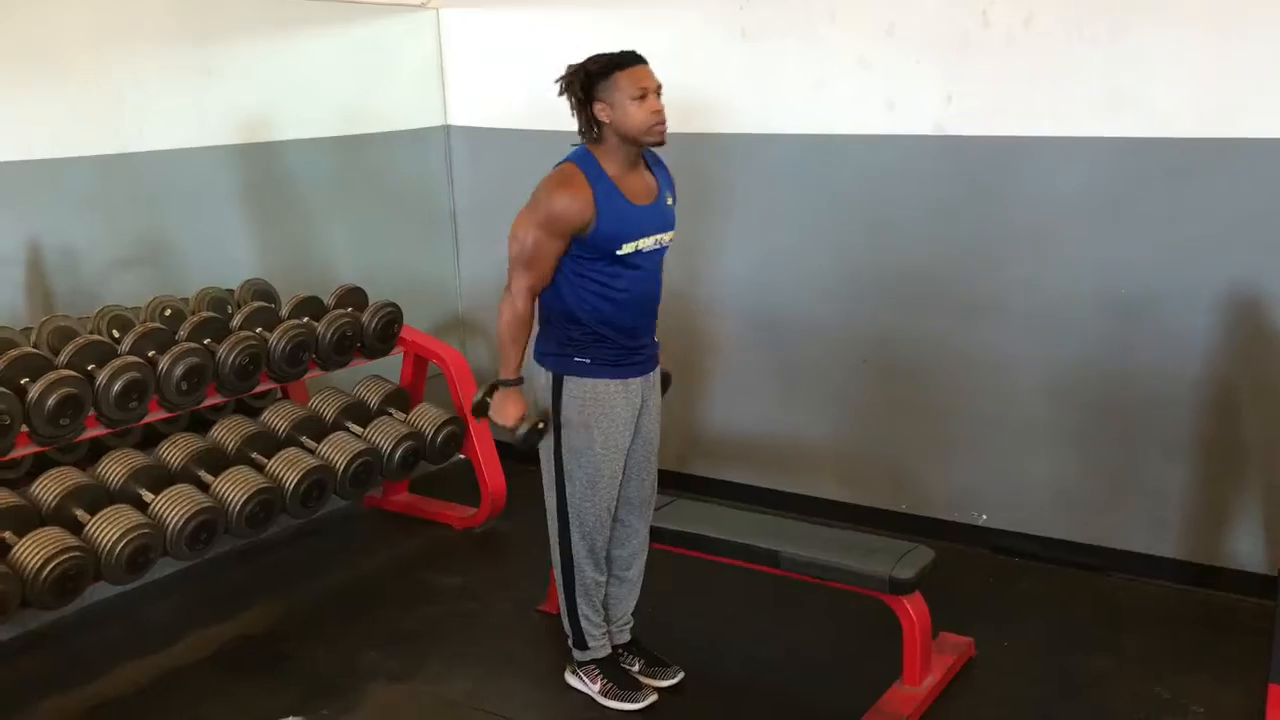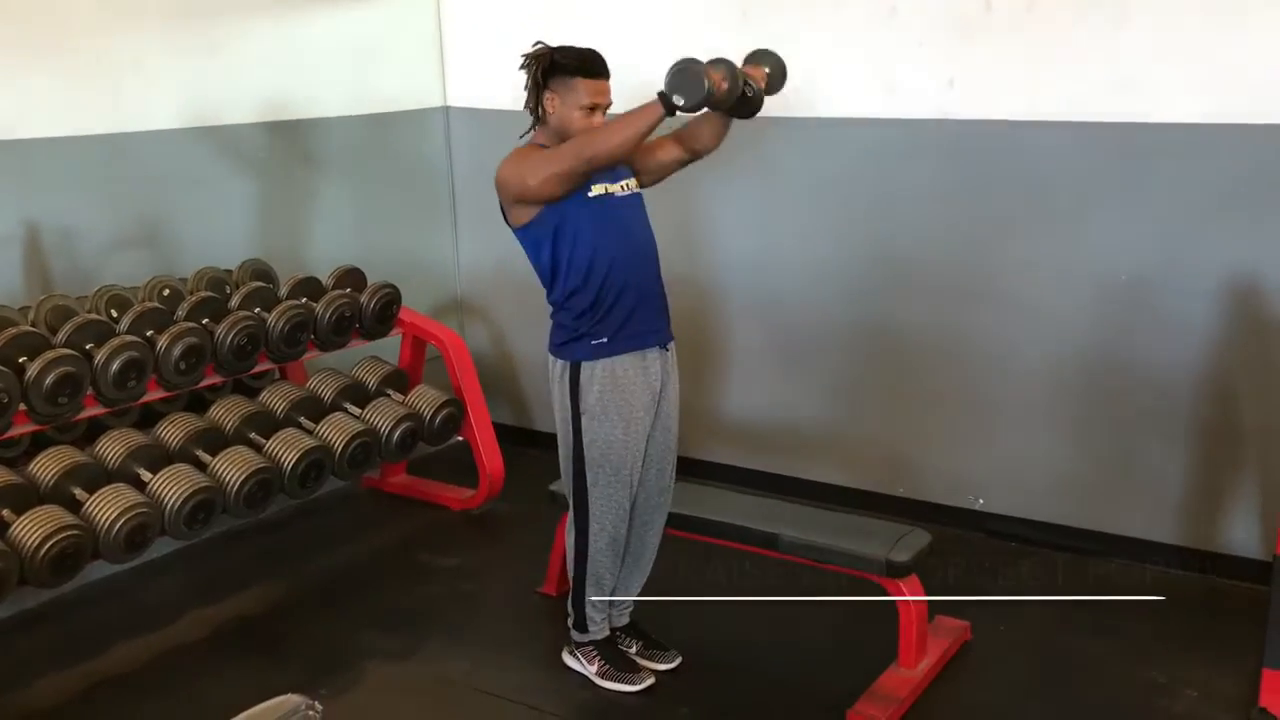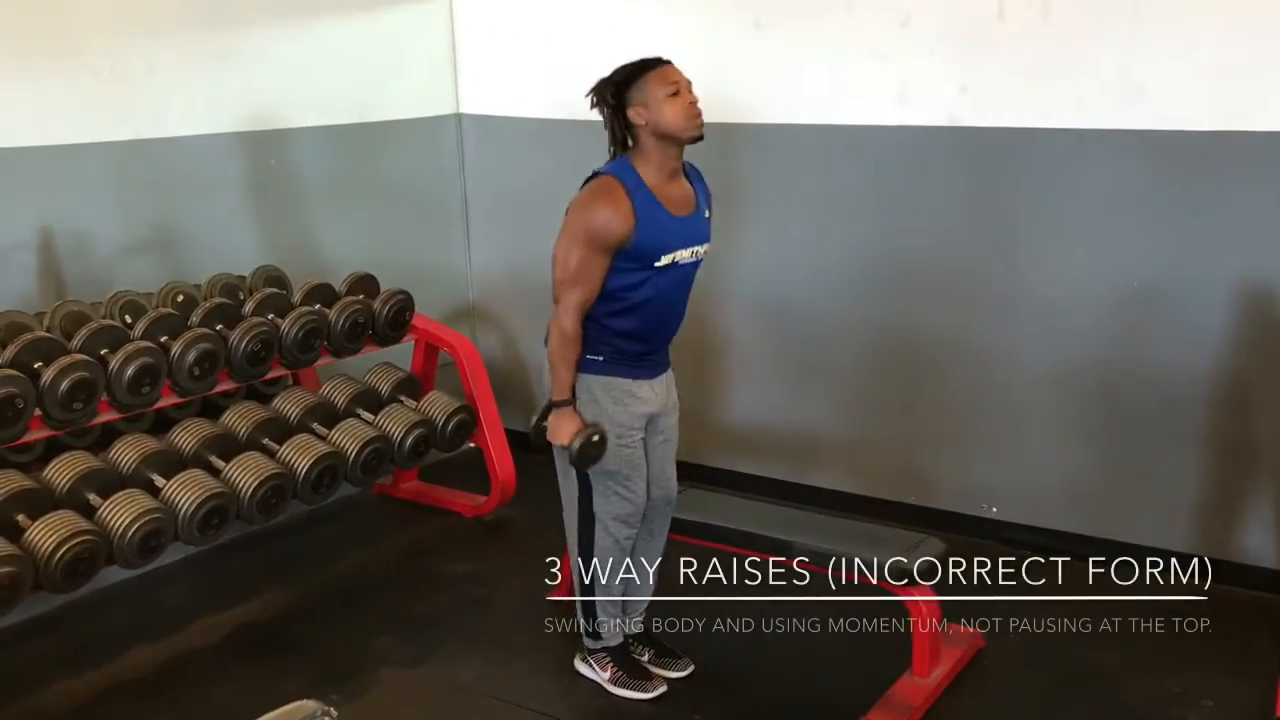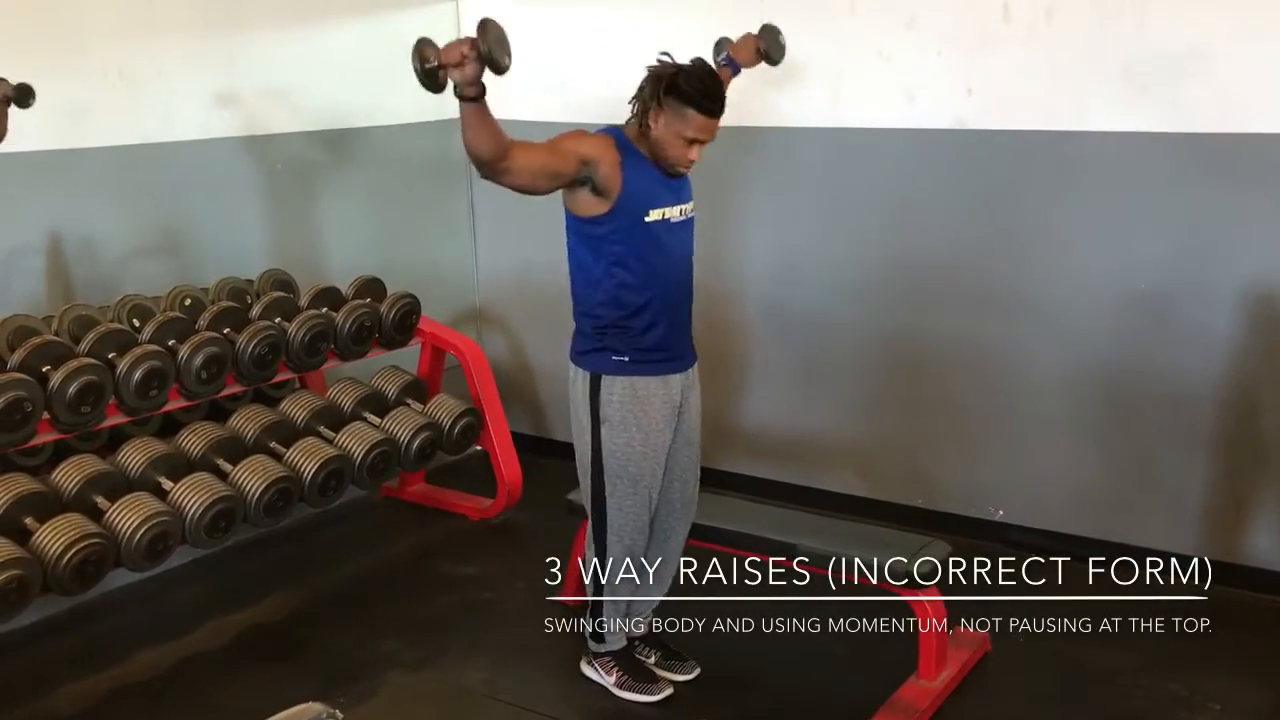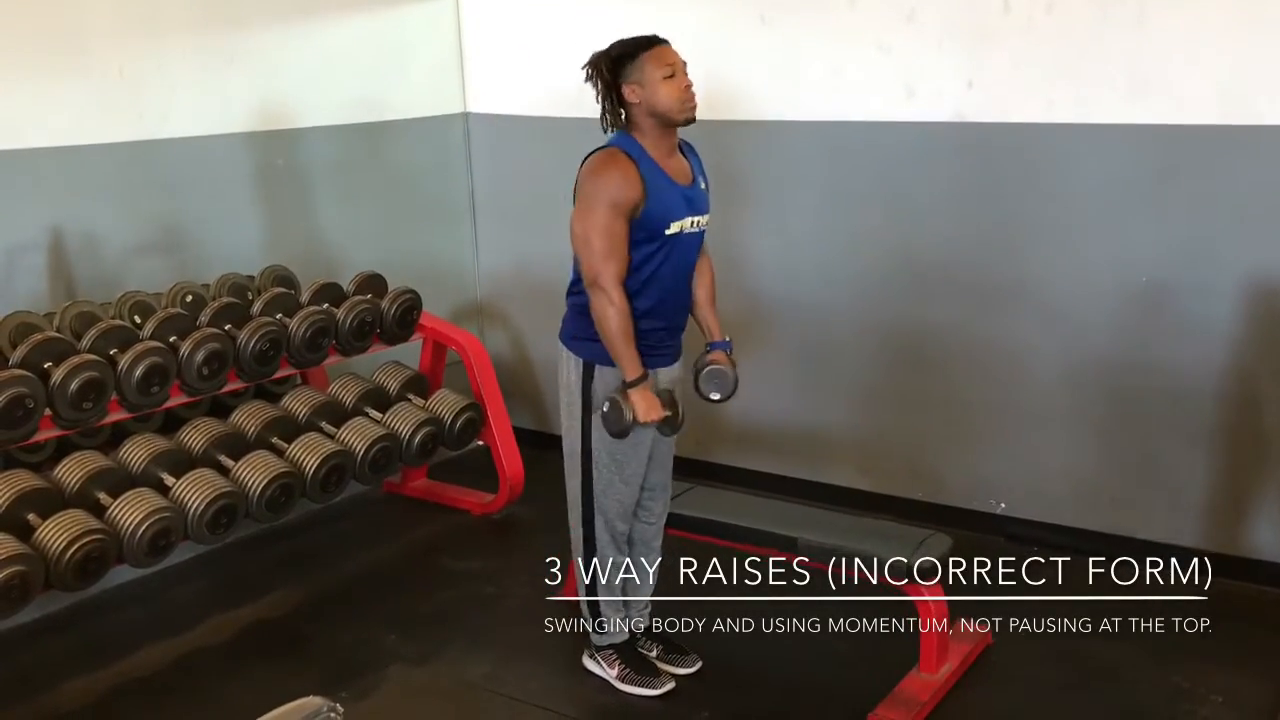
dt=1s
person 1, frame 1
left shoulder: (659, 177)
right shoulder: (570, 192)
right elbow: (521, 291)
right wrist: (509, 384)
left hip: (640, 373)
right hip: (582, 380)
left knee: (633, 512)
right knee: (587, 520)
left ankle: (620, 635)
right ankle: (588, 657)
person 1, frame 2
left shoulder: (615, 158)
right shoulder: (522, 172)
left elbow: (694, 146)
right elbow: (584, 156)
right wrist: (669, 100)
left hip: (656, 351)
right hip: (595, 364)
left knee: (650, 499)
right knee: (602, 505)
left ankle: (618, 618)
right ankle: (587, 639)
person 1, frame 3
left shoulder: (695, 187)
right shoulder: (609, 201)
right elbow: (567, 310)
right wrist: (562, 404)
left hip: (654, 375)
right hip: (600, 377)
left knee: (656, 504)
right knee: (611, 512)
left ankle: (631, 627)
right ankle: (599, 646)
person 1, frame 4
left shoulder: (667, 159)
right shoulder: (596, 155)
left elbow: (700, 111)
right elbow: (498, 160)
left wrist: (732, 65)
right wrist: (471, 90)
left hip: (679, 370)
right hip: (616, 377)
left knee: (674, 511)
right knee: (622, 518)
left ankle: (637, 629)
right ankle: (604, 648)
person 1, frame 5
left shoulder: (690, 162)
right shoulder: (611, 172)
right elbow: (602, 287)
left wrist: (716, 340)
right wrist: (635, 384)
left hip: (662, 358)
right hip: (605, 364)
left knee: (650, 504)
right knee: (606, 507)
left ankle: (636, 624)
right ankle: (605, 643)
